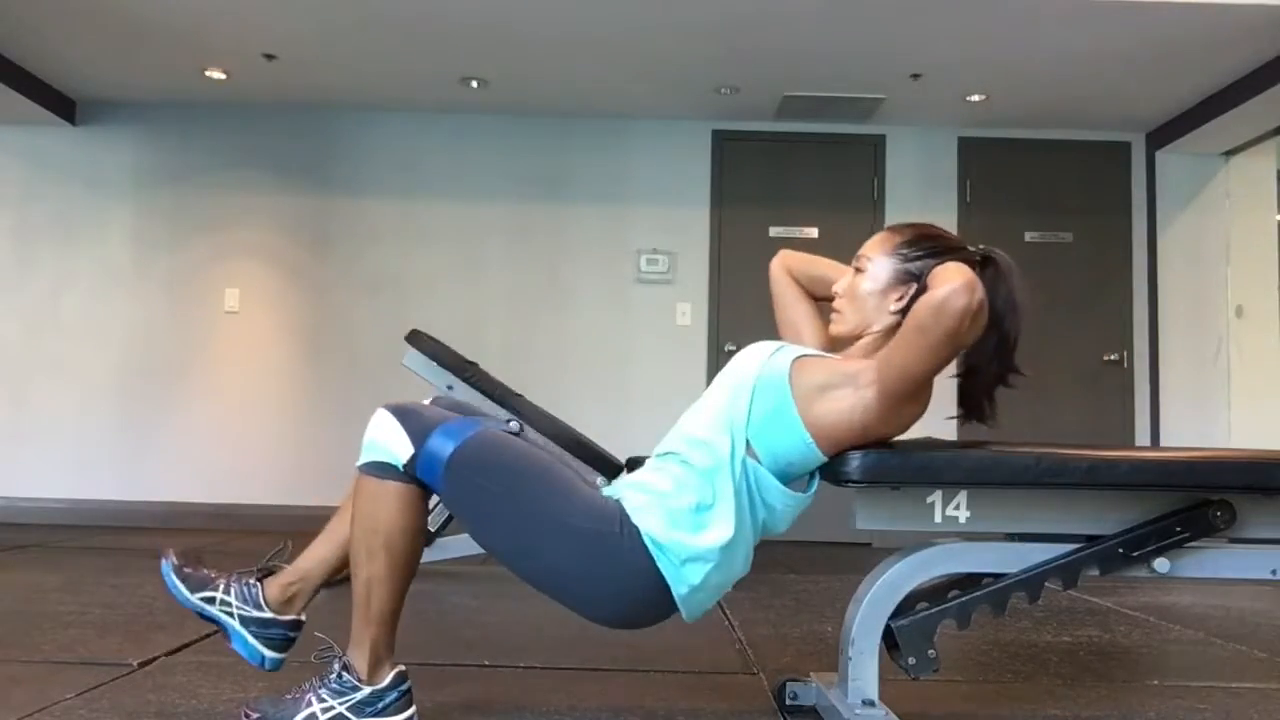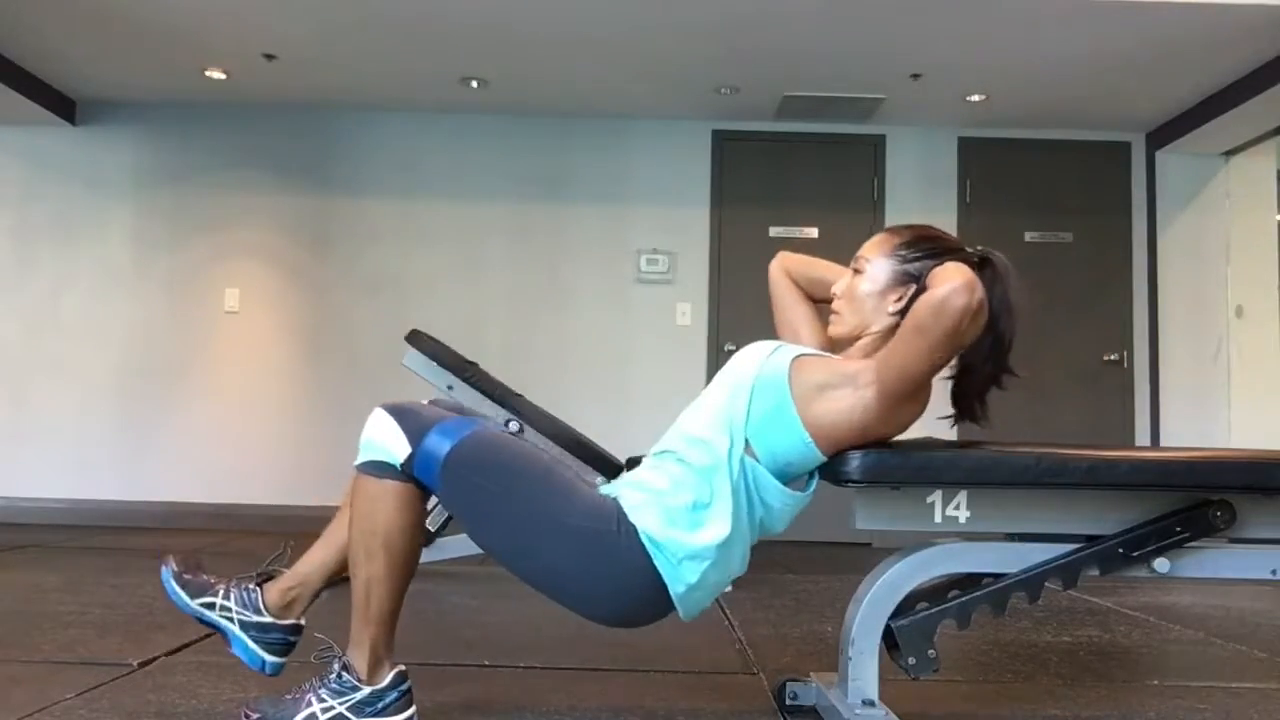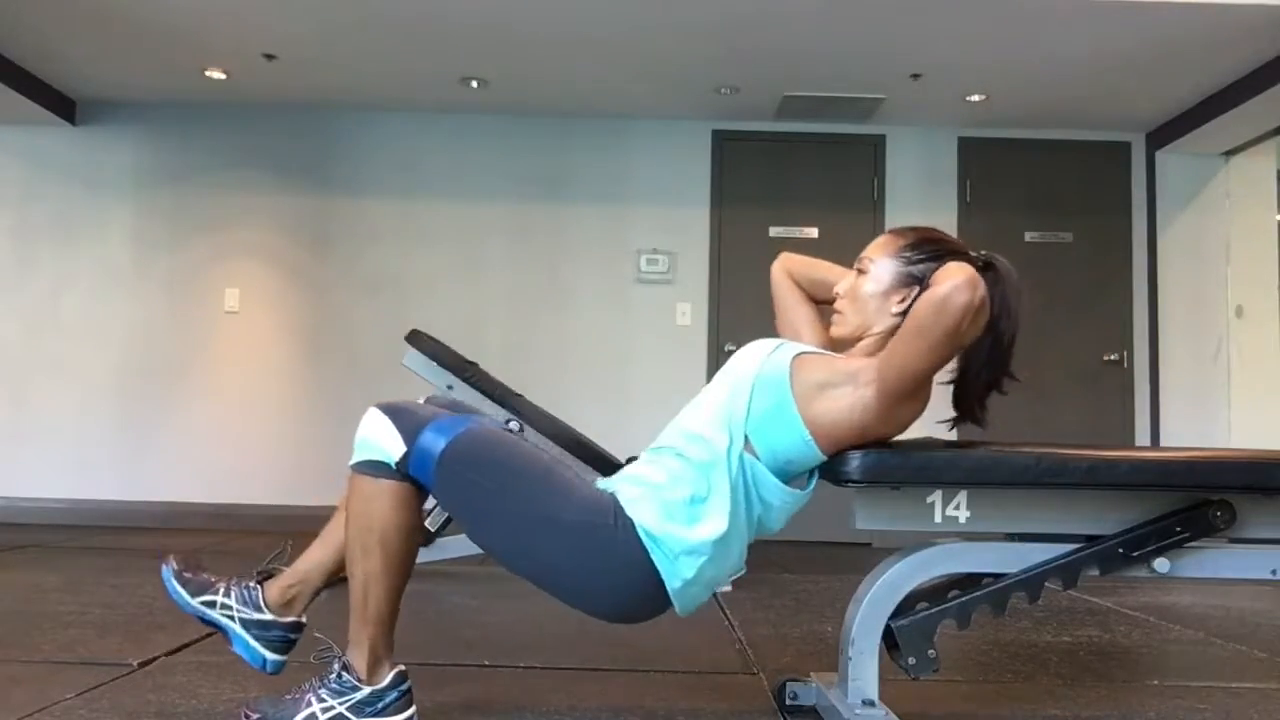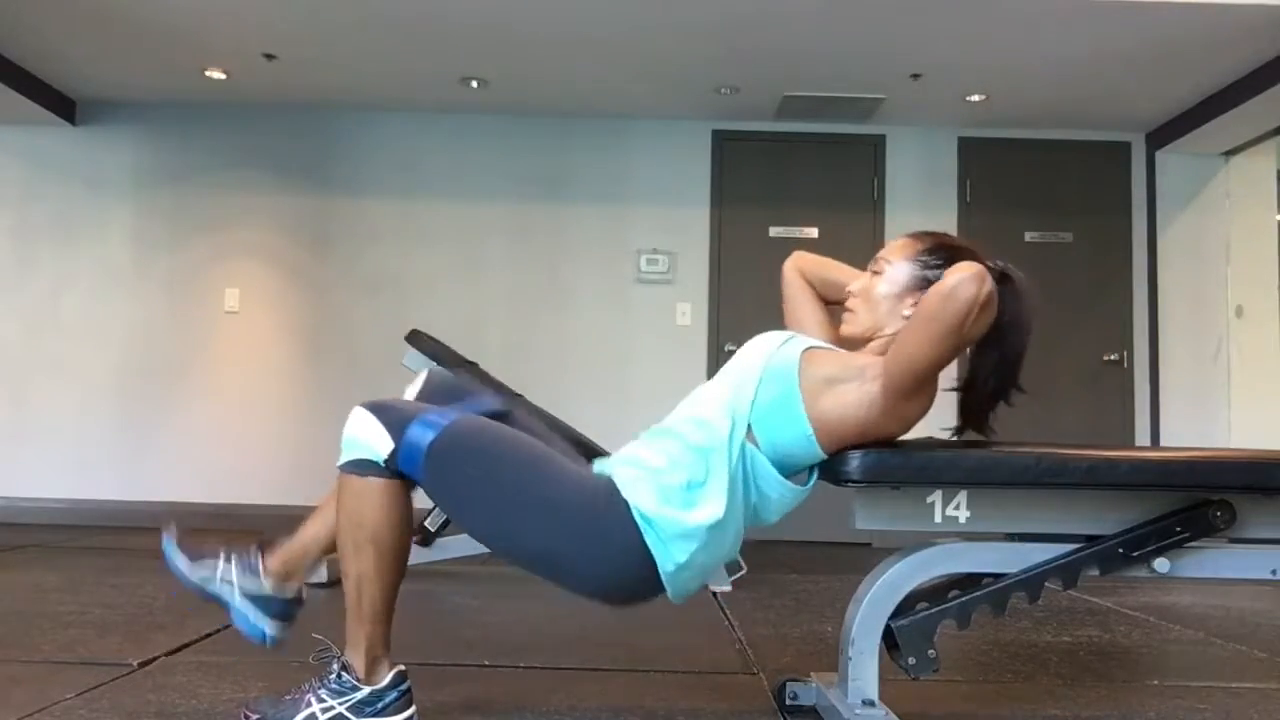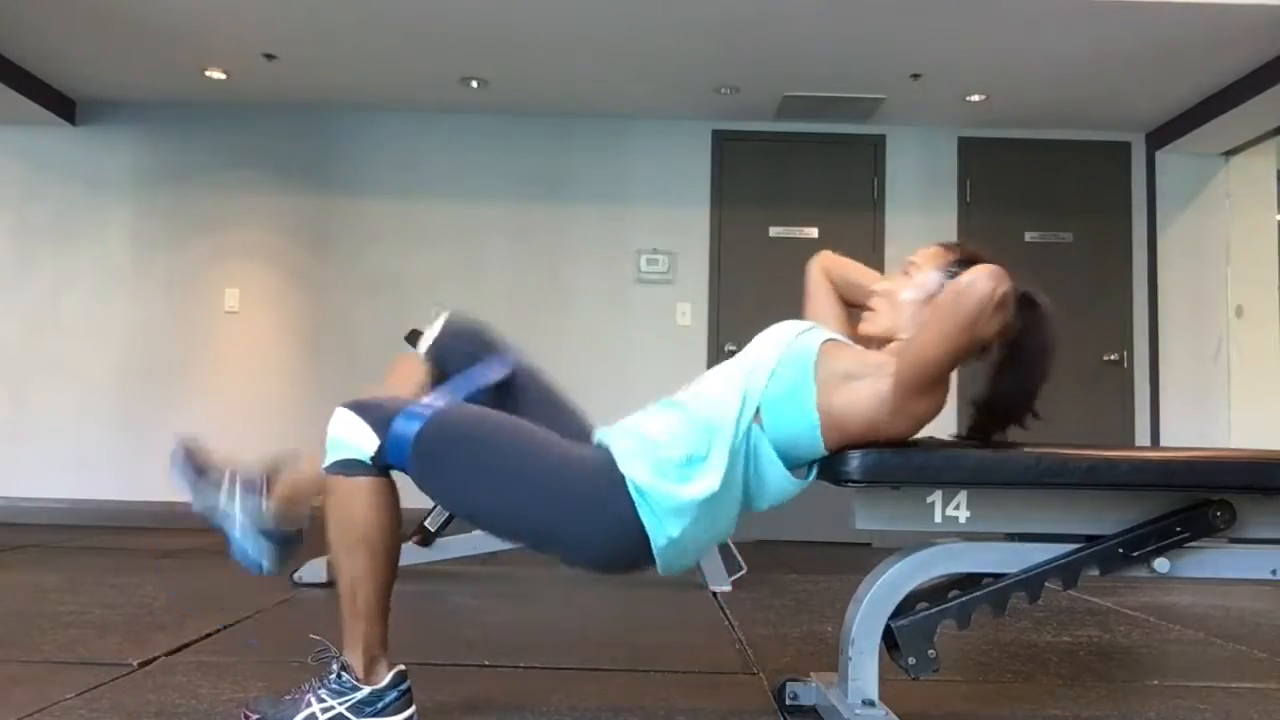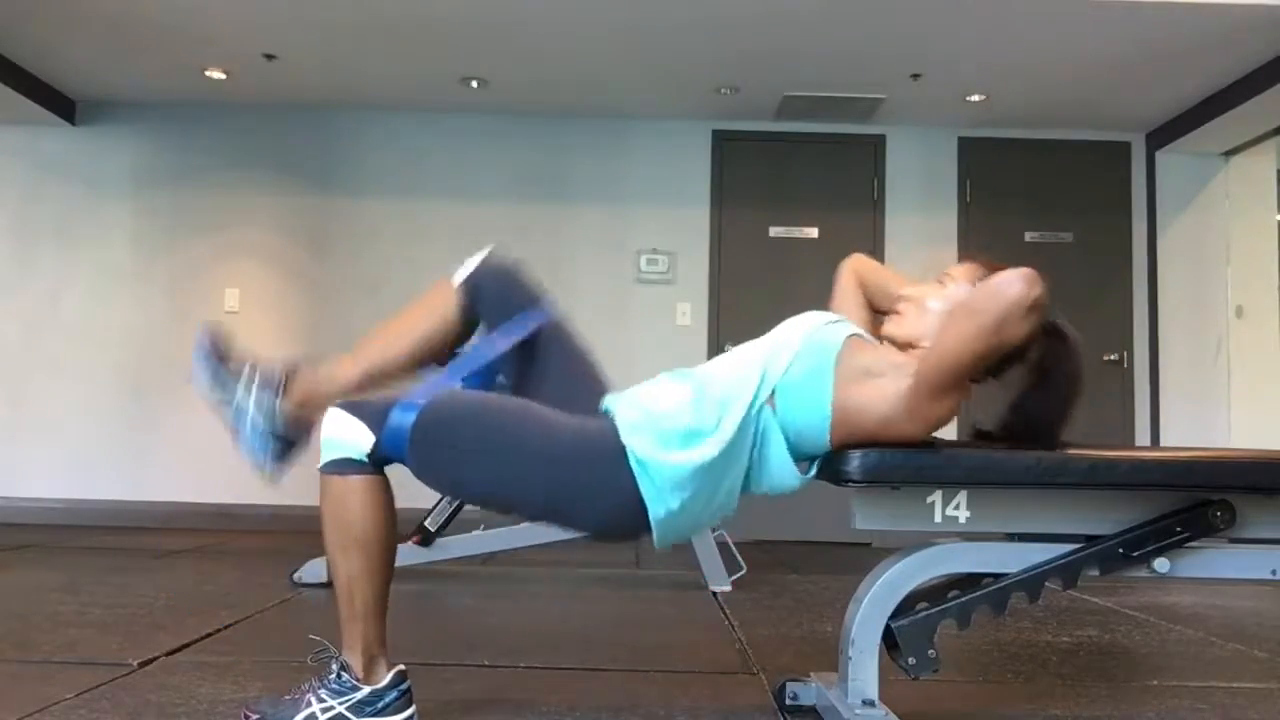
dt=0.1s
person 1, frame 1
left shoulder: (877, 392)
right shoulder: (830, 365)
left elbow: (962, 296)
right elbow: (786, 264)
left wrist: (933, 273)
right wrist: (869, 277)
left hip: (637, 561)
right hip: (625, 523)
left knee: (402, 433)
right knee: (434, 428)
right ankle: (273, 605)
person 1, frame 2
left shoulder: (875, 393)
right shoulder: (829, 366)
left elbow: (961, 294)
right elbow: (785, 266)
left wrist: (938, 272)
right wrist: (867, 280)
left hip: (633, 559)
right hip: (625, 524)
left knee: (400, 432)
right knee: (432, 430)
right ankle: (273, 609)
person 1, frame 3
left shoulder: (880, 392)
right shoulder: (831, 363)
left elbow: (966, 291)
right elbow: (787, 265)
left wrist: (912, 283)
right wrist: (867, 284)
left hip: (629, 550)
right hip: (620, 511)
left knee: (390, 430)
right knee: (426, 428)
right ankle: (272, 612)
person 1, frame 4
left shoulder: (885, 390)
right shoulder: (838, 361)
left elbow: (972, 288)
right elbow: (799, 265)
left wrist: (931, 279)
right wrist: (877, 287)
left hip: (628, 533)
right hip: (622, 498)
left knee: (381, 429)
right knee: (439, 394)
right ankle: (274, 578)
person 1, frame 5
left shoulder: (899, 391)
right shoulder: (851, 359)
left elbow: (991, 286)
right elbow: (822, 263)
left wrist: (933, 290)
right wrist: (886, 296)
left hip: (626, 499)
right hip: (615, 463)
left knee: (361, 428)
right knee: (448, 342)
right ankle: (275, 508)
person 1, frame 6
left shoulder: (918, 391)
right shoulder: (871, 356)
left elbow: (1021, 290)
right elbow: (853, 266)
left wrist: (965, 300)
right wrist: (915, 300)
left hip: (627, 472)
right hip: (623, 434)
left knee: (356, 427)
right knee: (490, 280)
right ankle: (291, 403)
